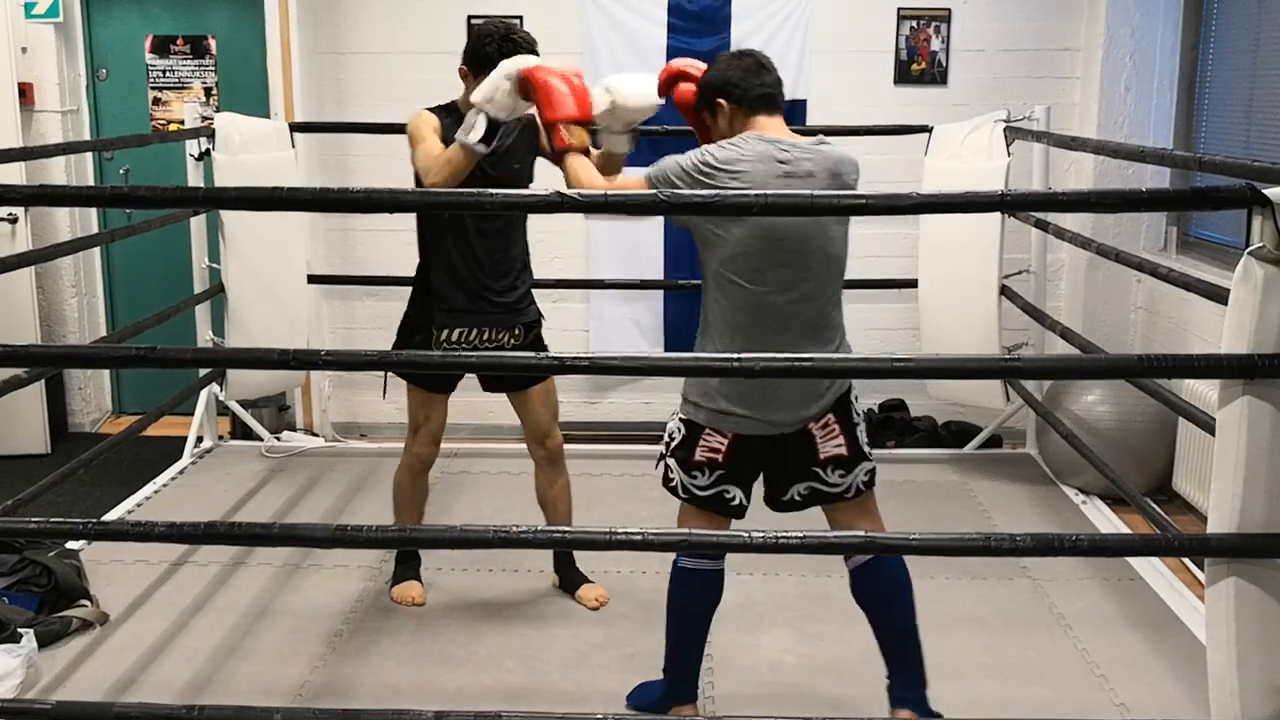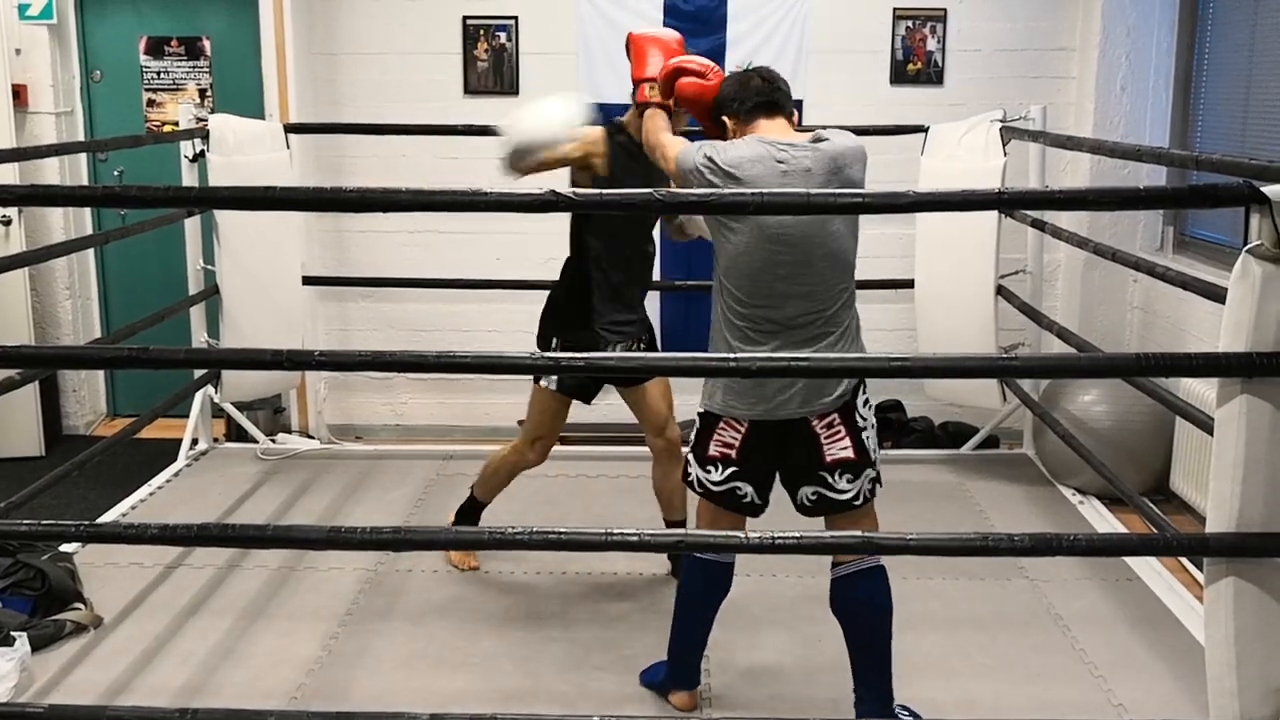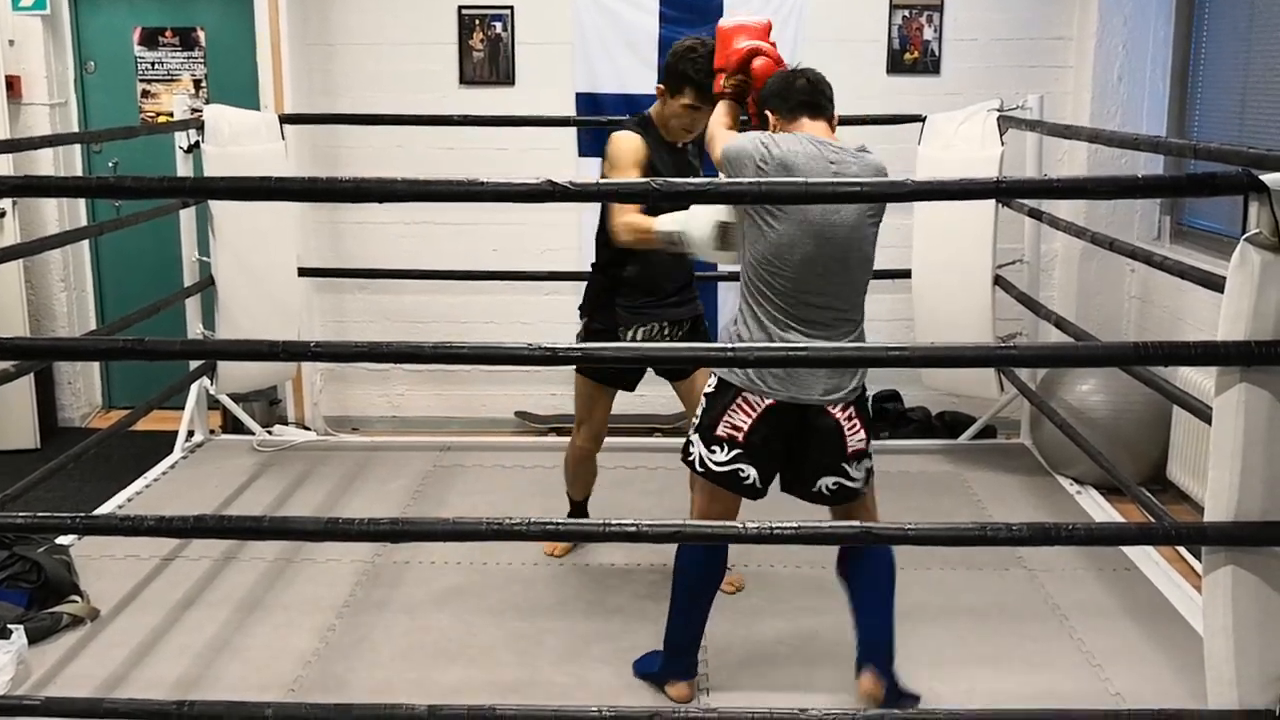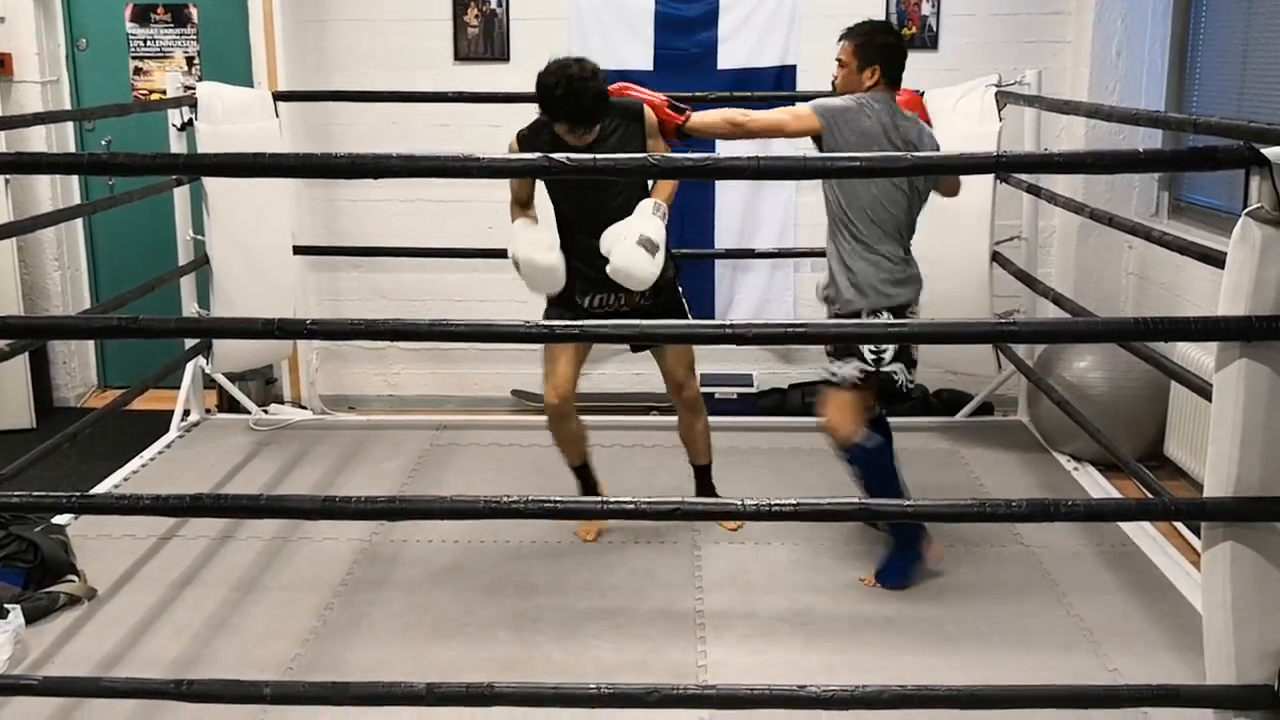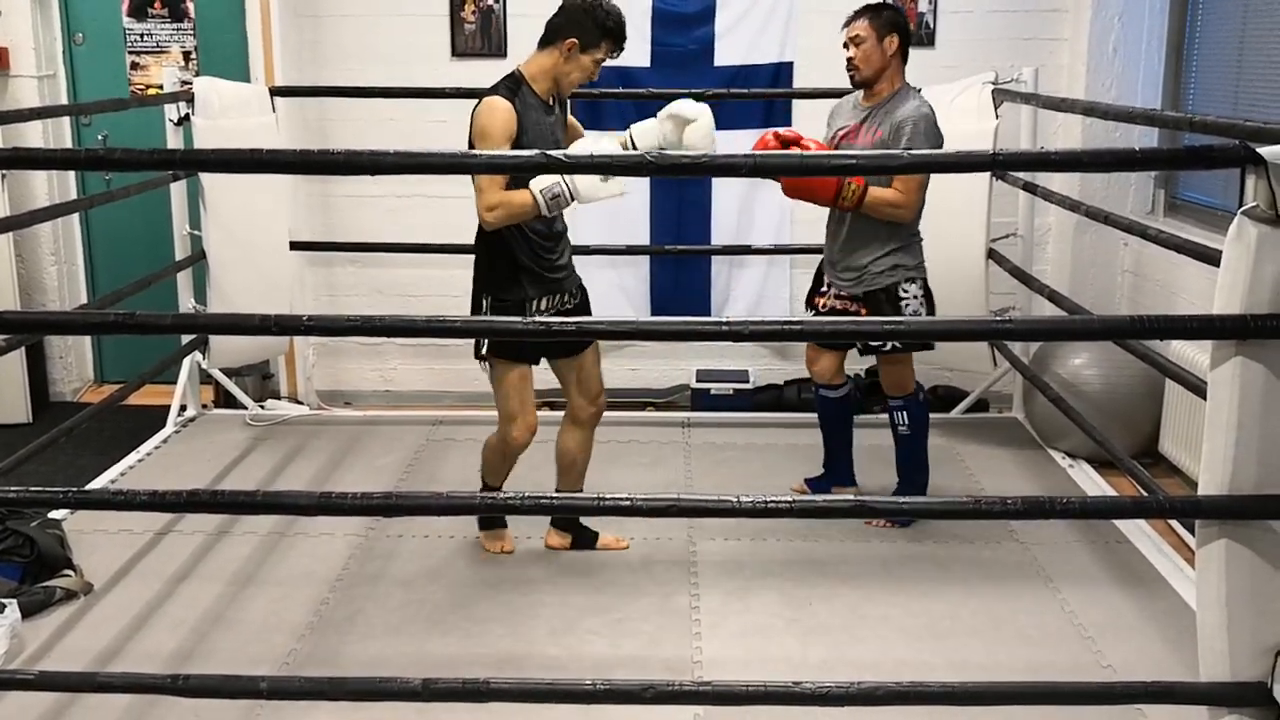
dt=1s
person 1, frame 1
left shoulder: (711, 166)
right shoulder: (840, 165)
left elbow: (605, 189)
left wrist: (569, 135)
right wrist: (707, 98)
left hip: (728, 402)
right hip: (821, 395)
left knee: (701, 540)
right knee: (865, 533)
person 1, frame 2
left shoulder: (717, 167)
right shoulder: (847, 155)
left elbow: (662, 149)
left wrist: (652, 95)
right wrist: (715, 94)
left hip: (741, 398)
right hip: (831, 394)
left knee: (713, 536)
right knee: (855, 544)
person 1, frame 3
left shoulder: (763, 156)
right shoulder: (874, 173)
left elbow: (716, 137)
left wrist: (730, 90)
right wrist: (772, 78)
left hip: (751, 378)
right hip: (835, 384)
left knee: (709, 518)
right knee: (858, 520)
left ankle: (677, 670)
right ankle: (875, 671)
person 1, frame 4
left shoulder: (851, 115)
right shoulder: (920, 133)
left elbow: (752, 124)
right elbow: (950, 186)
left wrist: (678, 120)
left hip: (873, 301)
right hip: (888, 293)
left knee: (842, 422)
right knee: (860, 408)
left ankle: (909, 537)
right ankle: (889, 514)
person 1, frame 5
left shoulder: (914, 117)
right shoulder: (842, 108)
left elbow: (904, 207)
left wrist: (841, 187)
right wrist: (796, 160)
left hip: (889, 276)
right hip: (839, 267)
left knee: (897, 383)
right knee: (823, 366)
left ankle: (913, 491)
right ankle: (838, 476)
person 2, frame 1
left shoulder: (533, 126)
right shoulder: (430, 124)
left elbow: (596, 169)
right elbow: (437, 180)
left wrist: (620, 132)
right wrist: (484, 119)
left hip: (512, 315)
right hip: (441, 316)
left knee: (547, 445)
right knee: (422, 449)
left ankle: (566, 566)
right ankle: (407, 561)
person 2, frame 2
left shoulder: (656, 157)
right shoulder: (600, 147)
right elbow: (522, 164)
right wrist: (527, 149)
left hip: (628, 323)
right hip: (576, 324)
left knee: (668, 439)
right knee: (533, 448)
left ankle: (681, 552)
right ankle: (464, 520)
person 2, frame 3
left shoulder: (693, 146)
right shoulder: (628, 143)
right elbow: (627, 229)
left hip: (679, 310)
right hip: (615, 311)
right knee: (588, 437)
right ankle: (576, 517)
person 2, frame 4
left shoulder: (636, 117)
right shoulder: (527, 145)
left elbow: (668, 177)
right elbow: (521, 206)
left wrist: (652, 217)
right wrist: (525, 238)
left hip: (646, 273)
right hip: (578, 282)
left knee: (686, 392)
right knee: (557, 399)
left ankle: (705, 490)
right ankle: (589, 489)
person 2, frame 5
left shoulder: (553, 101)
right shoulder: (500, 110)
left elbow: (586, 157)
right elbow: (492, 212)
left wrist: (653, 133)
right wrist: (565, 187)
left hip: (559, 282)
right hip: (508, 291)
left knee: (588, 406)
right knee: (516, 431)
left ankle: (565, 527)
right ankle: (492, 508)
